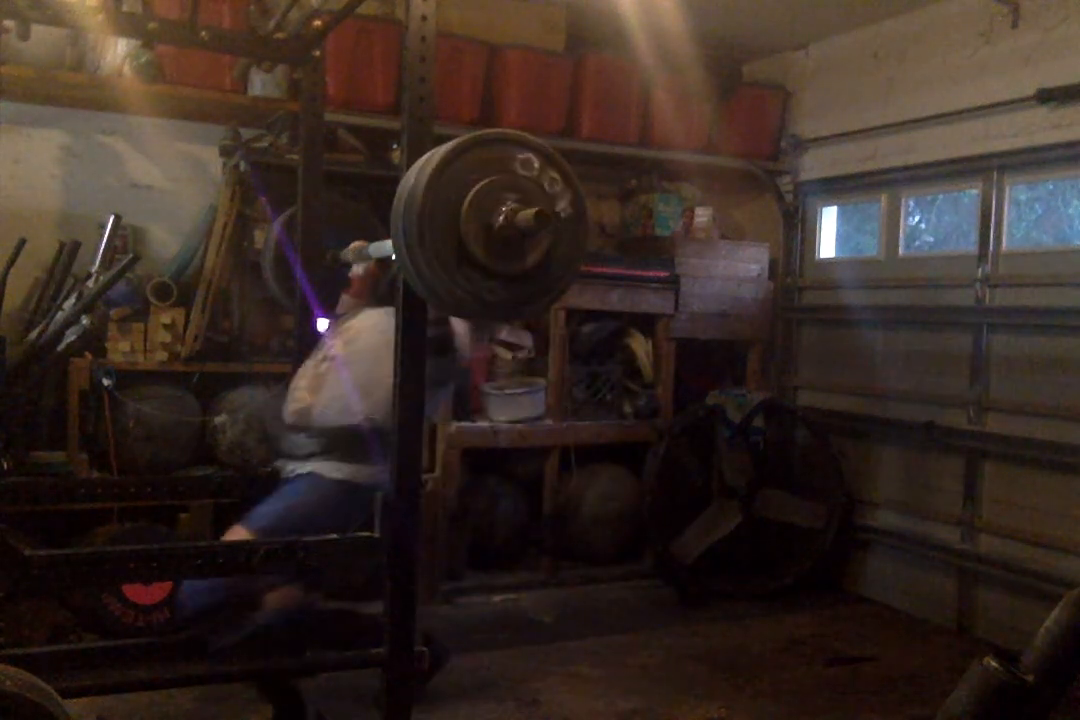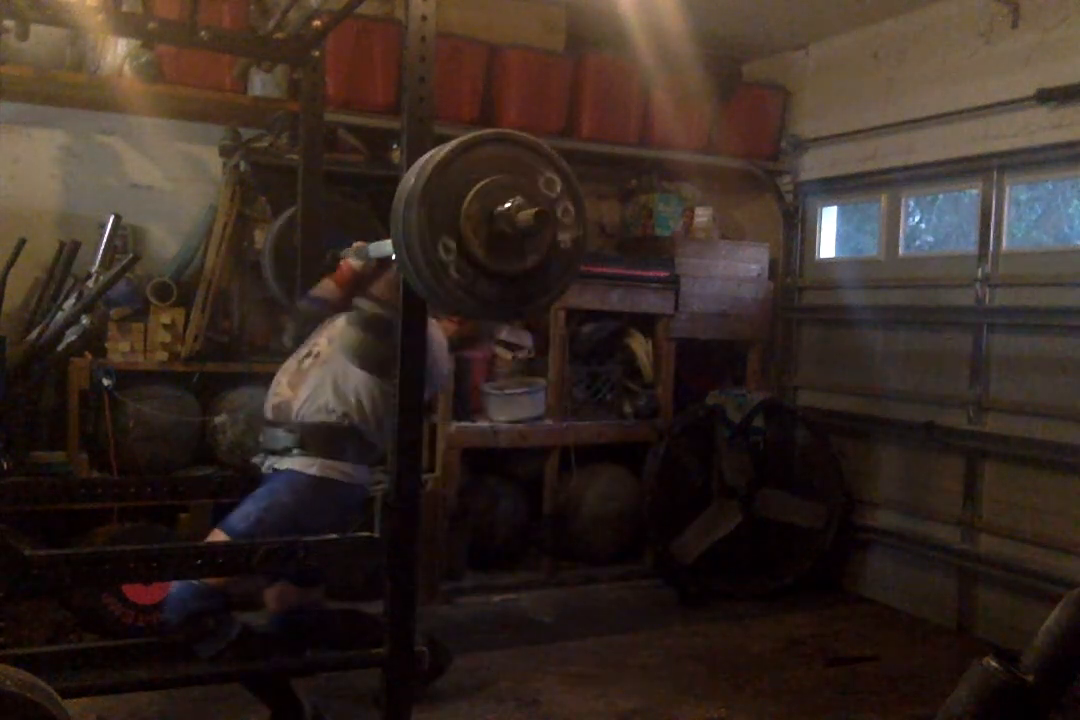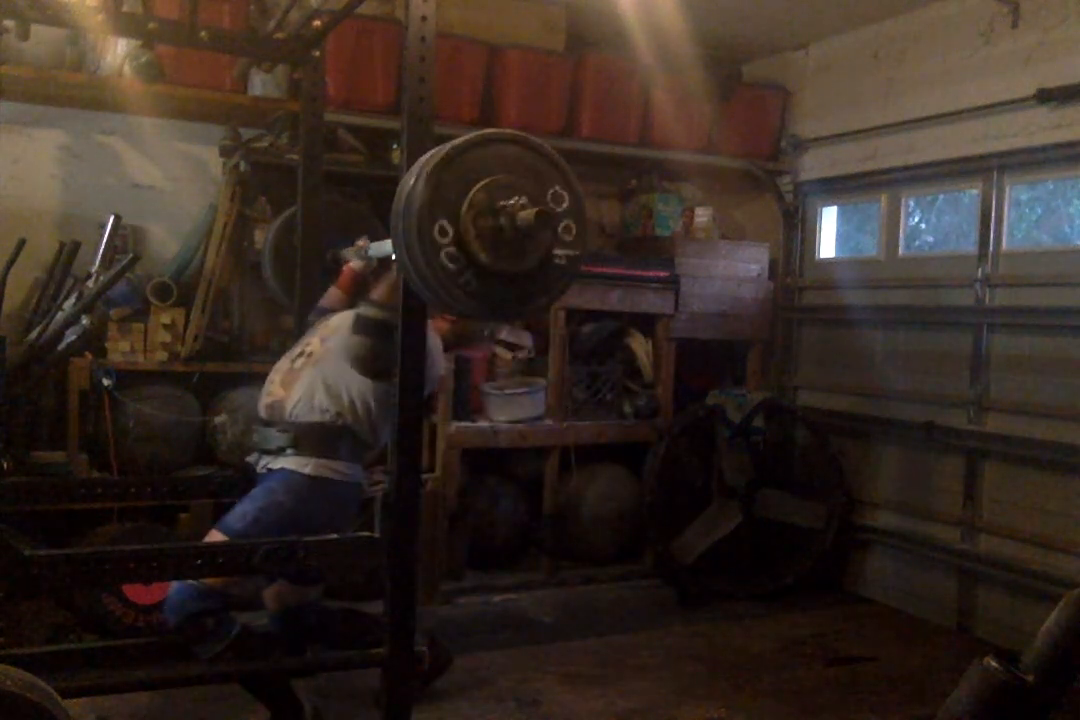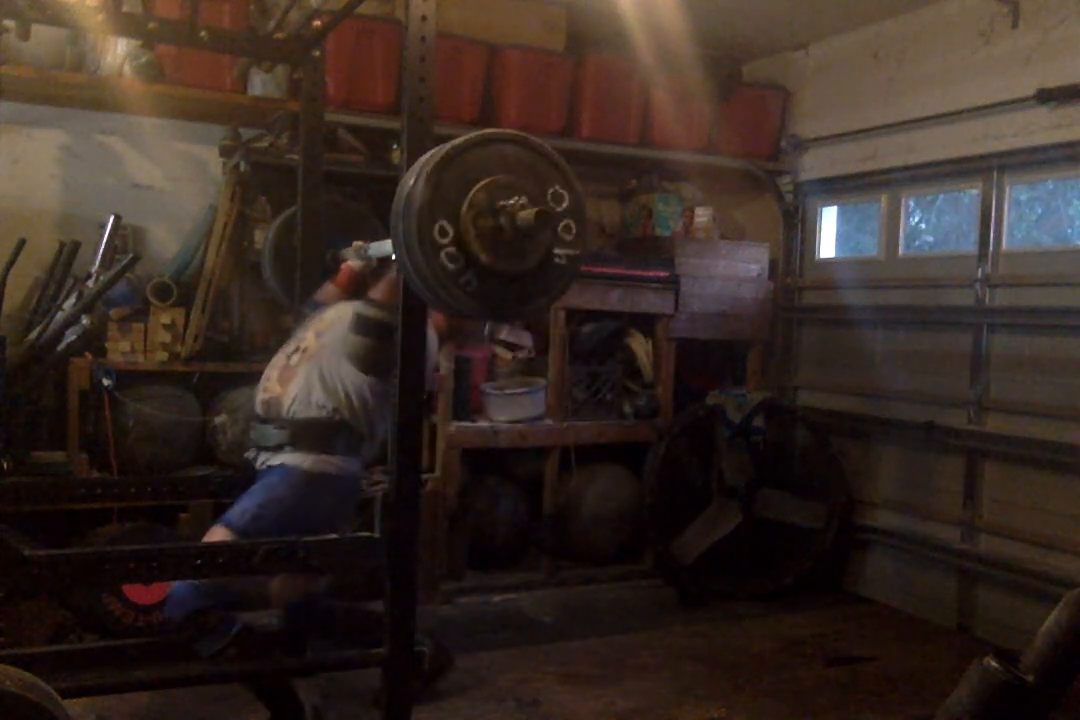
dt=0.3s
person 1, frame 1
left shoulder: (444, 336)
right shoulder: (386, 315)
left elbow: (430, 339)
right elbow: (340, 338)
right wrist: (361, 283)
left hip: (335, 481)
right hip: (317, 476)
left knee: (204, 595)
right knee: (282, 616)
person 1, frame 2
left shoulder: (422, 342)
right shoulder: (396, 326)
left elbow: (364, 339)
right elbow: (304, 326)
left wrist: (400, 271)
right wrist: (351, 272)
left hip: (315, 478)
right hip: (304, 475)
left knee: (189, 603)
right knee: (292, 619)
right ankle: (414, 651)
person 1, frame 3
left shoulder: (418, 342)
right shoulder: (397, 327)
left elbow: (366, 350)
right elbow: (322, 329)
left wrist: (405, 270)
right wrist: (352, 272)
left hip: (309, 477)
right hip: (297, 474)
left knee: (188, 604)
right knee: (294, 619)
right ankle: (415, 652)
person 1, frame 4
right shoulder: (362, 310)
left elbow: (363, 348)
right elbow: (316, 323)
left wrist: (403, 272)
right wrist: (351, 271)
left hip: (311, 473)
right hip: (293, 468)
left knee: (191, 599)
right knee: (302, 609)
right ankle: (417, 652)
